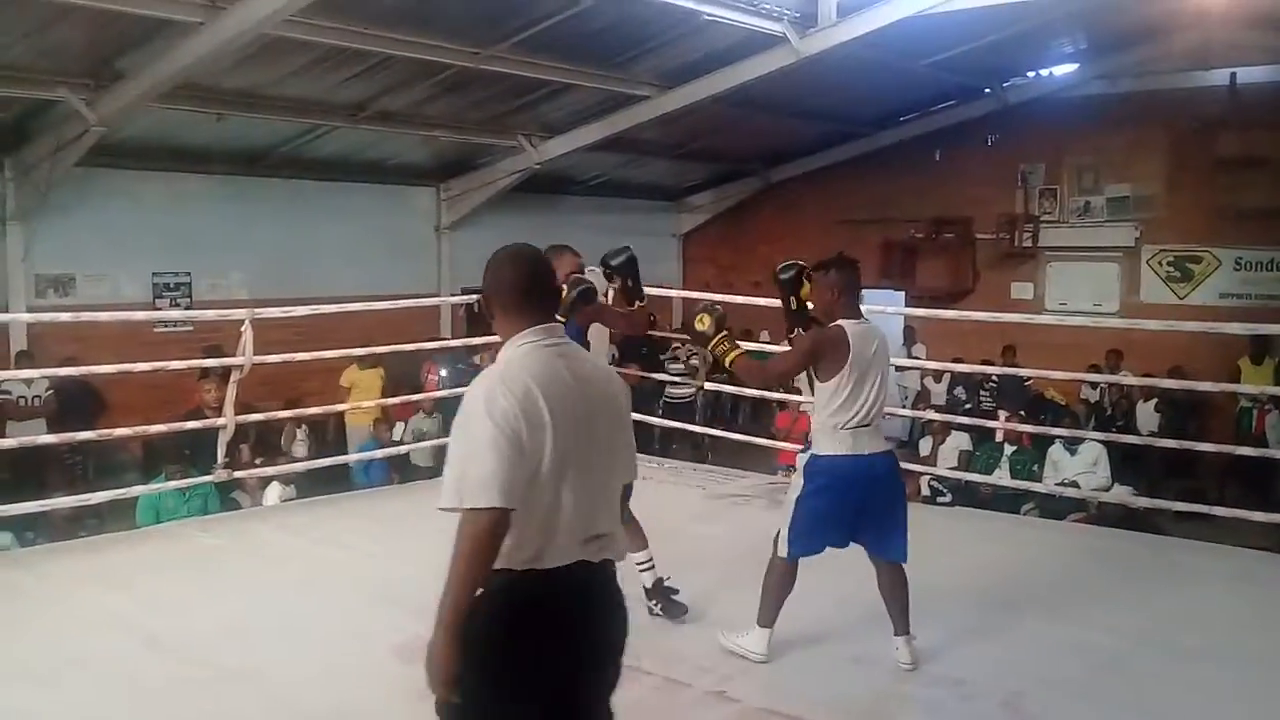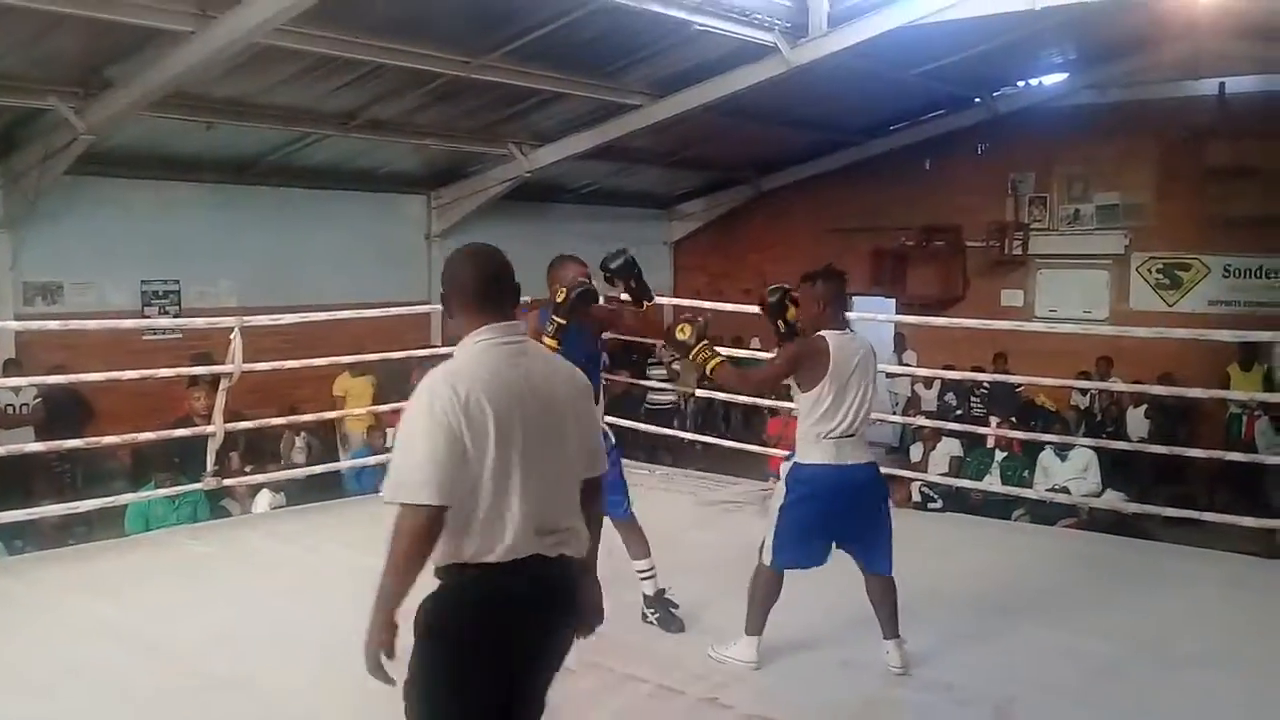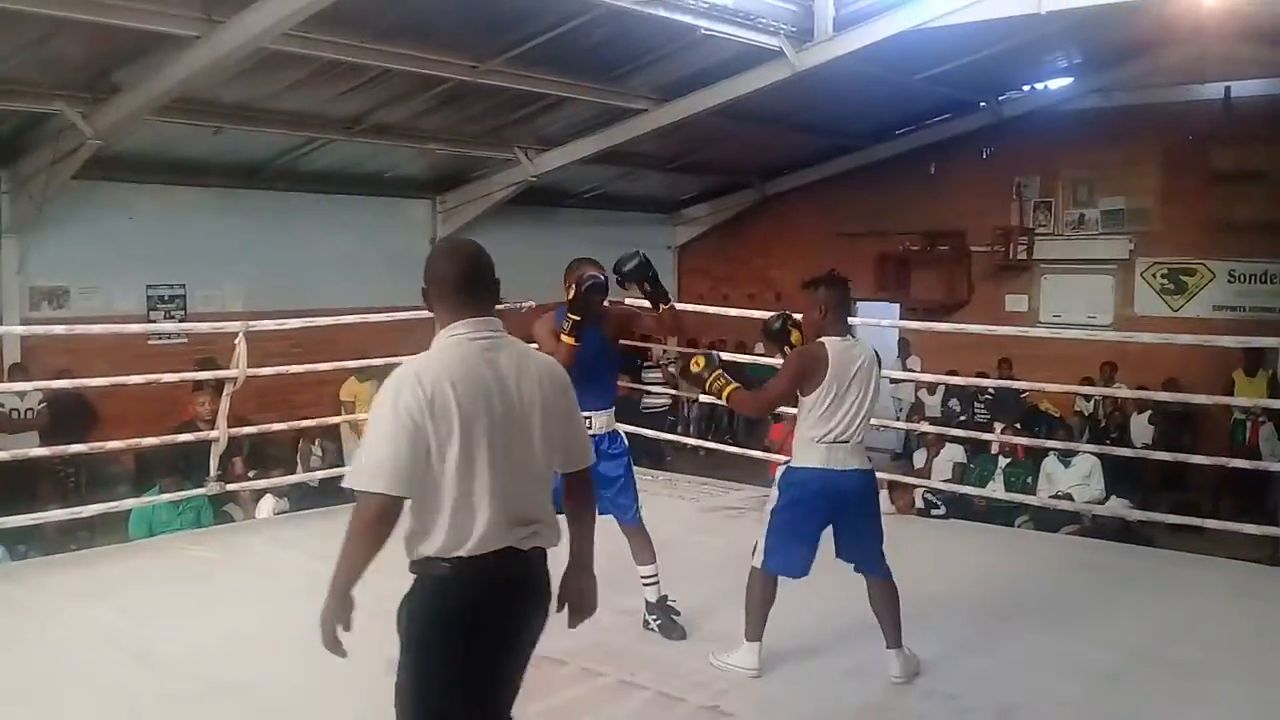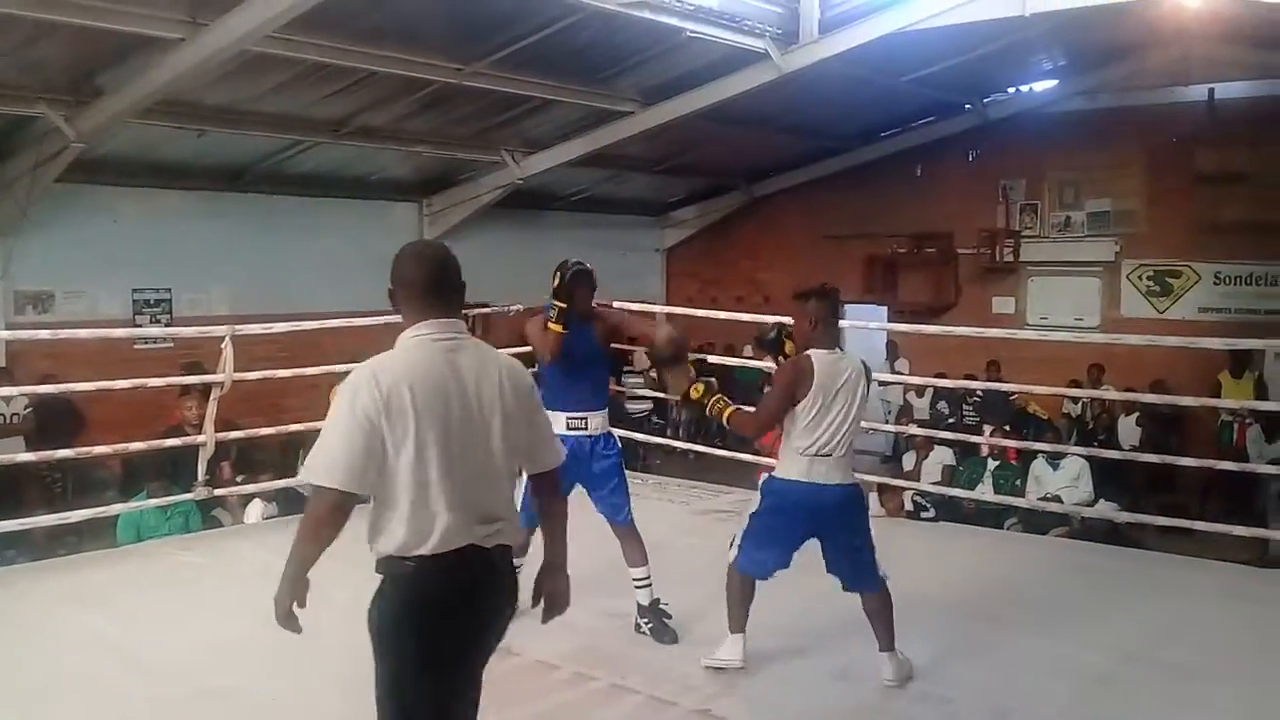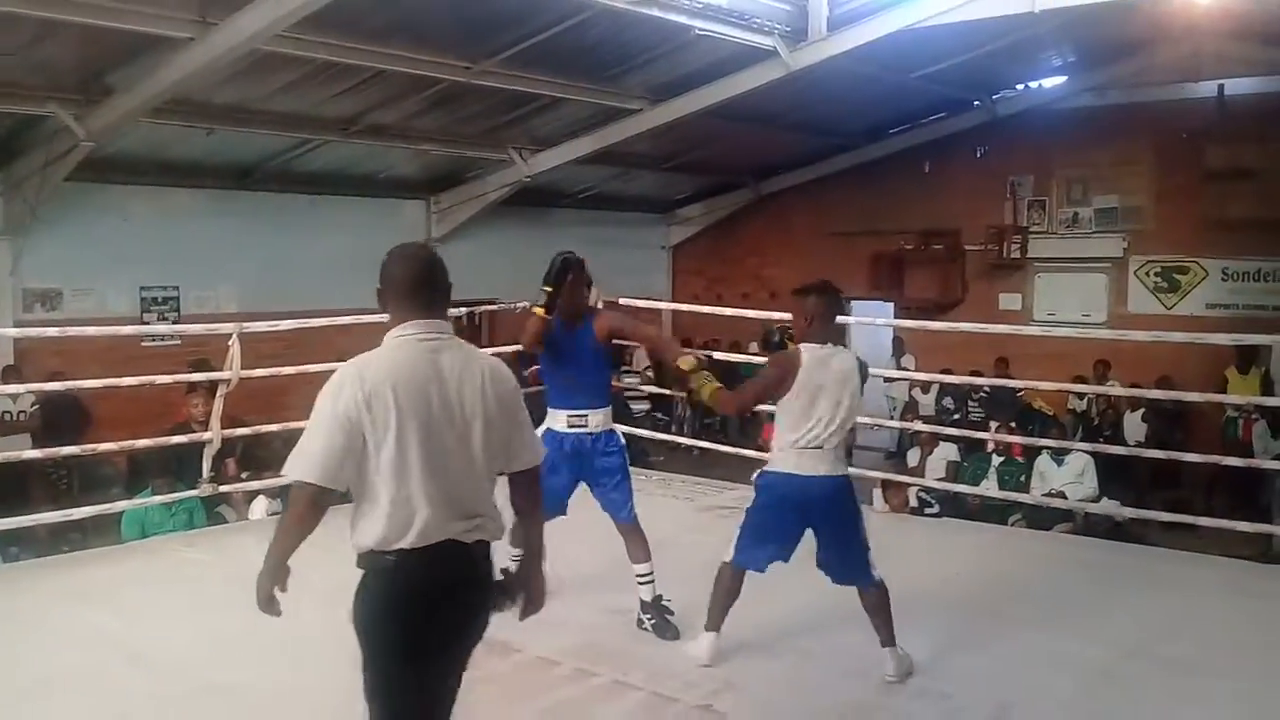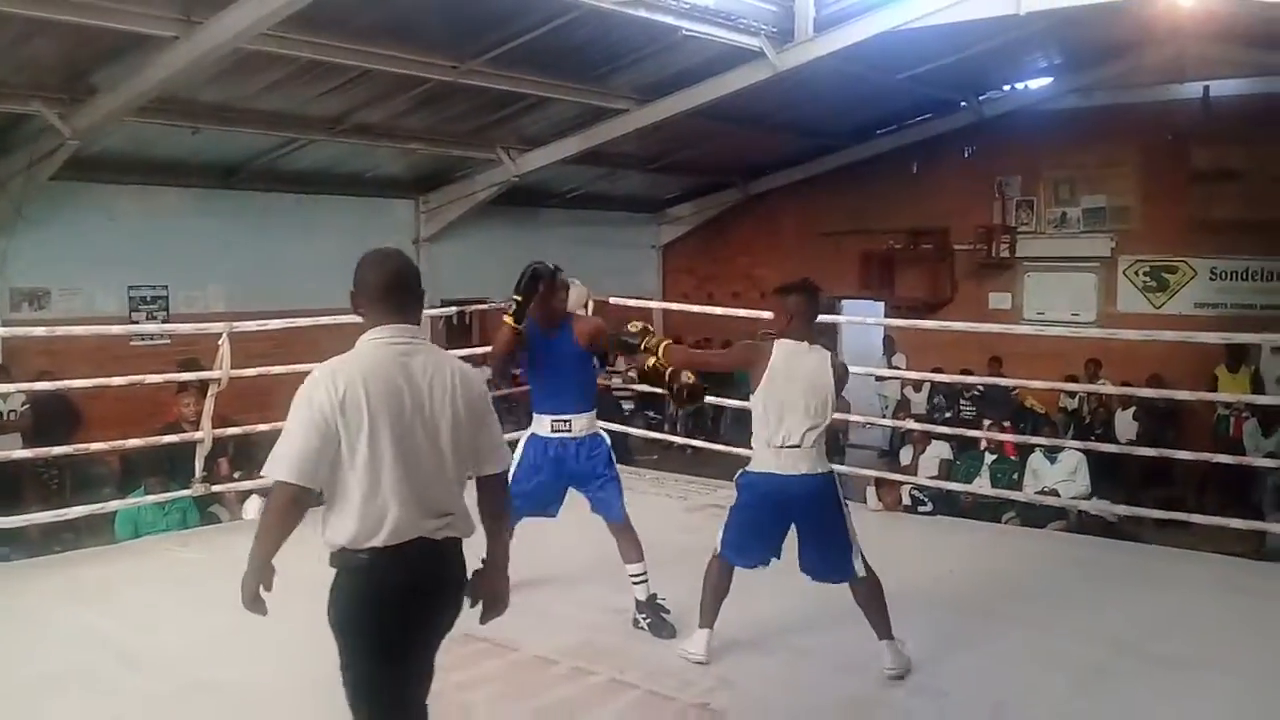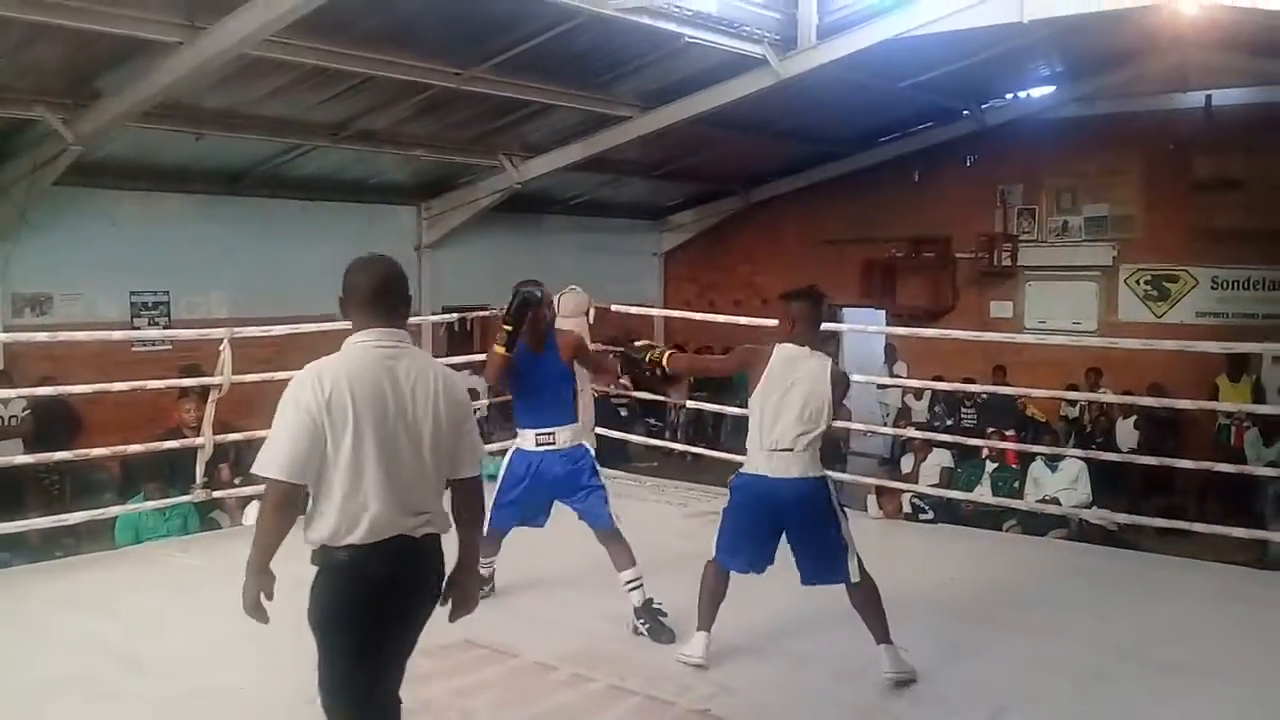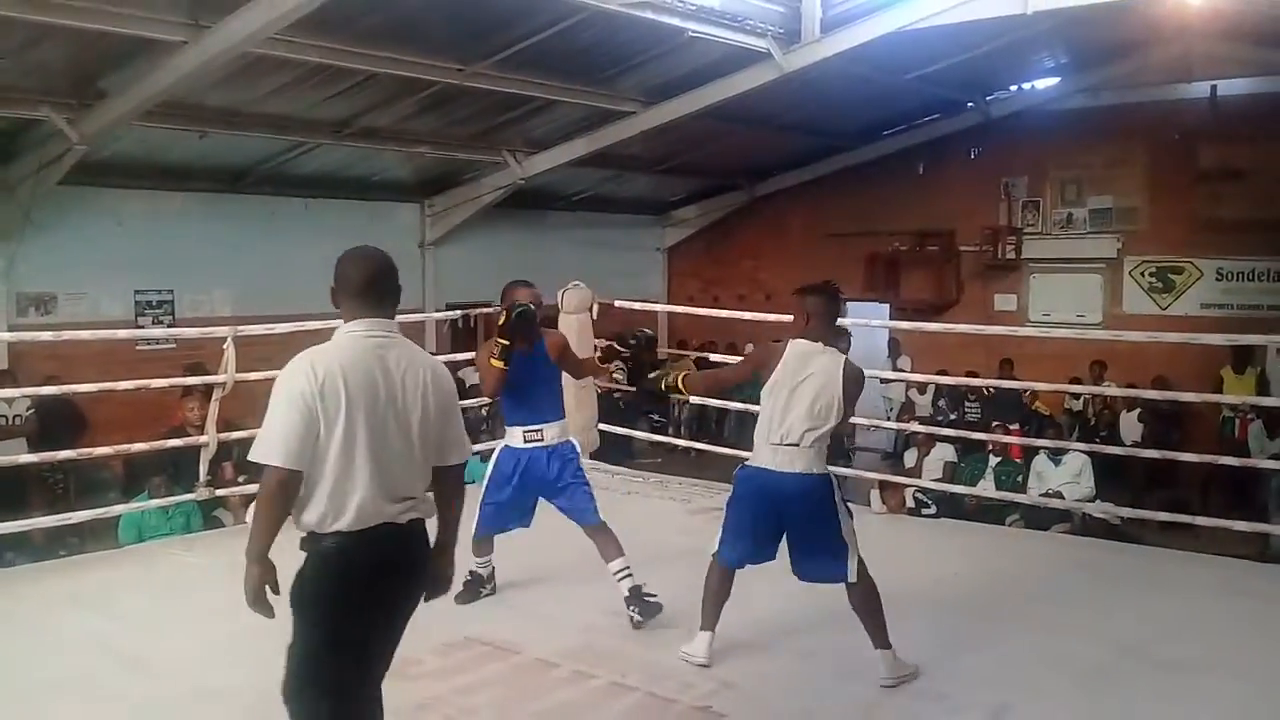
dt=0.1s
person 1, frame 1
left shoulder: (498, 388)
right shoulder: (605, 379)
left elbow: (486, 521)
left wrist: (446, 628)
left hip: (520, 601)
right hip: (597, 594)
person 1, frame 2
left shoulder: (446, 385)
right shoulder: (569, 376)
left elbow: (423, 517)
right elbow: (591, 488)
left wrist: (384, 612)
right wrist: (586, 575)
left hip: (478, 596)
right hip: (557, 588)
person 1, frame 3
left shoulder: (417, 379)
right shoulder: (545, 371)
left elbow: (380, 504)
right elbow: (579, 480)
left wrist: (340, 591)
right wrist: (581, 567)
left hip: (452, 586)
right hip: (527, 577)
person 1, frame 4
left shoulder: (376, 379)
right shoulder: (509, 373)
left elbow: (333, 499)
right elbow: (547, 479)
left wrist: (293, 576)
right wrist: (555, 564)
left hip: (418, 583)
right hip: (492, 575)
person 1, frame 5
left shoulder: (360, 378)
right shoulder: (493, 373)
left elbow: (313, 491)
right elbow: (526, 480)
left wrist: (274, 563)
right wrist: (533, 562)
left hip: (398, 576)
right hip: (471, 569)
person 1, frame 6
left shoulder: (333, 380)
right shoulder: (462, 378)
left elbow: (291, 491)
right elbow: (493, 485)
left wrist: (257, 564)
right wrist: (496, 567)
left hip: (370, 574)
right hip: (442, 567)
person 1, frame 7
left shoulder: (320, 380)
right shoulder: (444, 381)
left elbow: (284, 491)
right elbow: (468, 488)
left wrist: (257, 566)
right wrist: (468, 568)
left hip: (351, 568)
right hip: (421, 562)
person 1, frame 8
left shoulder: (312, 368)
right shoulder: (432, 371)
left elbow: (281, 479)
right elbow: (450, 475)
left wrist: (256, 558)
right wrist: (445, 550)
left hip: (339, 556)
right hip: (408, 549)
person 2, frame 1
left shoulder: (827, 337)
right shoulder: (876, 336)
left elbow: (767, 376)
left wrist: (718, 339)
right wrist: (798, 310)
left hip: (831, 464)
right hip: (878, 460)
left knee: (787, 549)
right knee: (886, 554)
left ankle: (760, 637)
right ankle: (904, 643)
person 2, frame 2
left shoulder: (808, 348)
right shoulder: (865, 348)
left elbow: (749, 383)
left wrist: (699, 348)
right wrist: (786, 330)
left hip: (813, 474)
right hip: (861, 471)
left knee: (772, 559)
right knee: (874, 563)
left ankle: (748, 645)
right ankle: (894, 647)
person 2, frame 3
left shoulder: (808, 355)
right shoulder: (871, 357)
left elbow: (759, 405)
left wrist: (713, 376)
left hip: (807, 477)
right hip: (855, 475)
left knee: (766, 563)
right knee: (874, 567)
left ankle: (750, 651)
right ankle: (897, 655)
person 2, frame 4
left shoulder: (798, 367)
right shoulder: (860, 370)
left elbow: (756, 426)
left wrist: (710, 399)
left hip: (791, 488)
right hip: (840, 489)
left knee: (744, 561)
right knee: (868, 576)
left ankle: (734, 644)
right ankle: (892, 660)
person 2, frame 5
left shoulder: (788, 361)
right shoulder: (855, 367)
left elbow: (733, 404)
left wrist: (695, 378)
left hip: (782, 479)
right hip: (833, 483)
left knee: (739, 559)
right knee: (863, 571)
left ankle: (709, 639)
right ankle: (893, 655)
person 2, frame 6
left shoulder: (757, 354)
right shoulder: (836, 368)
left elbow: (691, 360)
left wrist: (647, 340)
left hip: (764, 480)
right hip: (814, 481)
left knee: (724, 557)
right knee: (853, 566)
left ankle: (701, 640)
right ankle: (890, 651)
person 2, frame 7
left shoulder: (760, 357)
right shoulder: (836, 377)
left elbow: (696, 365)
left wrist: (651, 354)
left hip: (754, 482)
right hip: (806, 485)
left knee: (722, 561)
right knee: (851, 570)
left ankle: (698, 643)
right ankle: (889, 656)
person 2, frame 8
left shoulder: (773, 355)
right shoulder: (851, 373)
left elbow: (712, 382)
left wrist: (670, 381)
left hip: (758, 477)
right hip: (810, 481)
left knee: (725, 558)
right knee: (853, 570)
left ankle: (703, 642)
right ankle: (888, 660)
person 3, frame 1
left shoulder: (586, 307)
left elbow: (638, 325)
left wrist: (630, 285)
right wrist: (566, 311)
left knee: (620, 509)
left ankle: (654, 587)
person 3, frame 2
left shoulder: (595, 315)
right shoulder: (534, 321)
left wrist: (636, 286)
right wrist: (561, 317)
left knee: (624, 518)
left ankle: (653, 598)
person 3, frame 3
left shoulder: (614, 317)
right shoulder: (546, 323)
left elbow: (668, 327)
right elbow: (563, 363)
left wrist: (651, 286)
right wrist: (575, 312)
left hip: (605, 438)
left knee: (632, 522)
left ankle: (655, 605)
person 3, frame 4
left shoulder: (605, 321)
right shoulder: (539, 324)
left elbow: (654, 331)
right elbow: (549, 355)
left wrist: (667, 345)
right wrist: (561, 302)
left hip: (598, 439)
right hip: (554, 437)
left knee: (624, 524)
right knee: (525, 522)
left ankle: (647, 608)
person 3, frame 5
left shoulder: (606, 322)
right shoulder: (543, 322)
left elbow: (653, 338)
right elbow: (527, 345)
left wrist: (678, 359)
right wrist: (549, 295)
left hip: (601, 437)
right hip: (557, 436)
left knee: (627, 520)
left ankle: (650, 605)
right ankle: (510, 577)
person 3, frame 6
left shoulder: (588, 327)
right shoulder: (522, 329)
right elbow: (497, 359)
right wrist: (519, 303)
left hip: (586, 440)
right hip: (542, 440)
left knee: (618, 520)
right knee: (506, 514)
left ankle: (645, 603)
person 3, frame 7
left shoulder: (569, 341)
right shoulder: (505, 346)
left elbow: (601, 367)
right elbow: (492, 379)
right wrist: (508, 328)
left hip: (571, 452)
right hip: (528, 454)
left knee: (607, 529)
right knee: (493, 526)
left ankle: (643, 609)
right ankle: (483, 577)
person 3, frame 8
left shoulder: (553, 341)
right shoulder: (491, 347)
left elbow: (579, 370)
right elbow: (491, 391)
right wrist: (505, 339)
left hip: (557, 449)
right hip: (516, 451)
left knee: (593, 522)
right knee: (483, 526)
left ankle: (633, 595)
right ankle: (482, 576)
